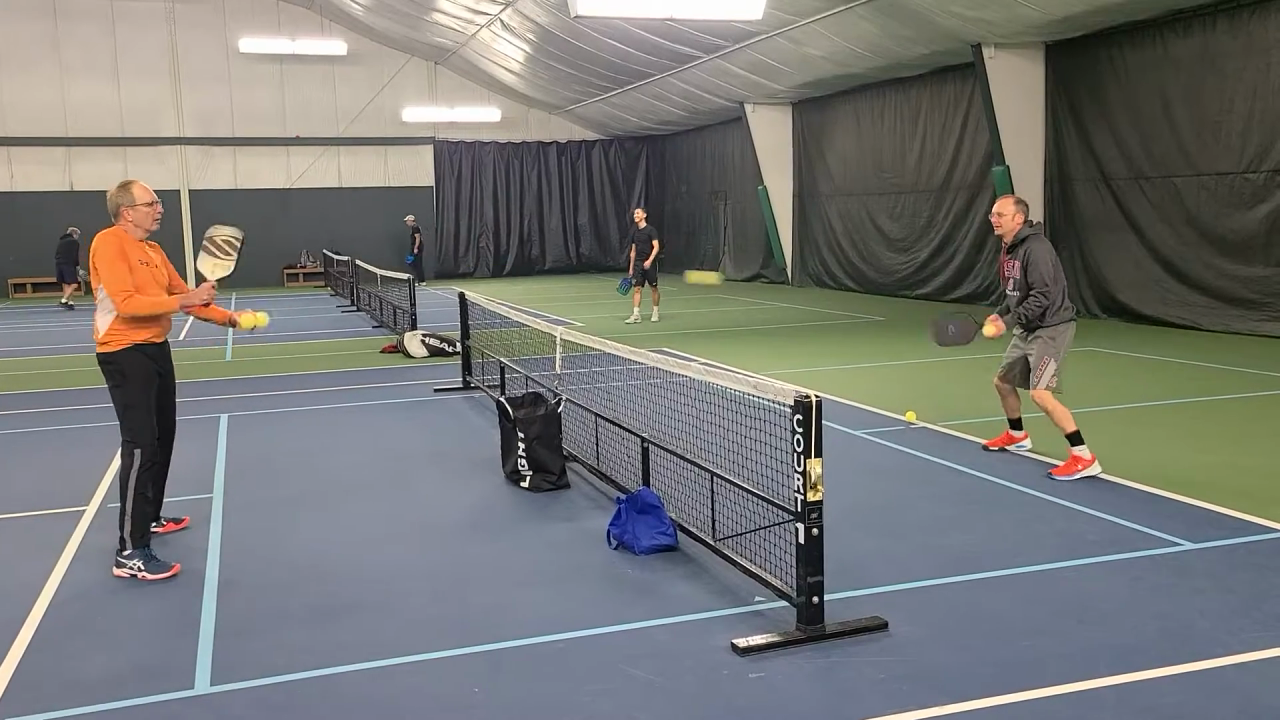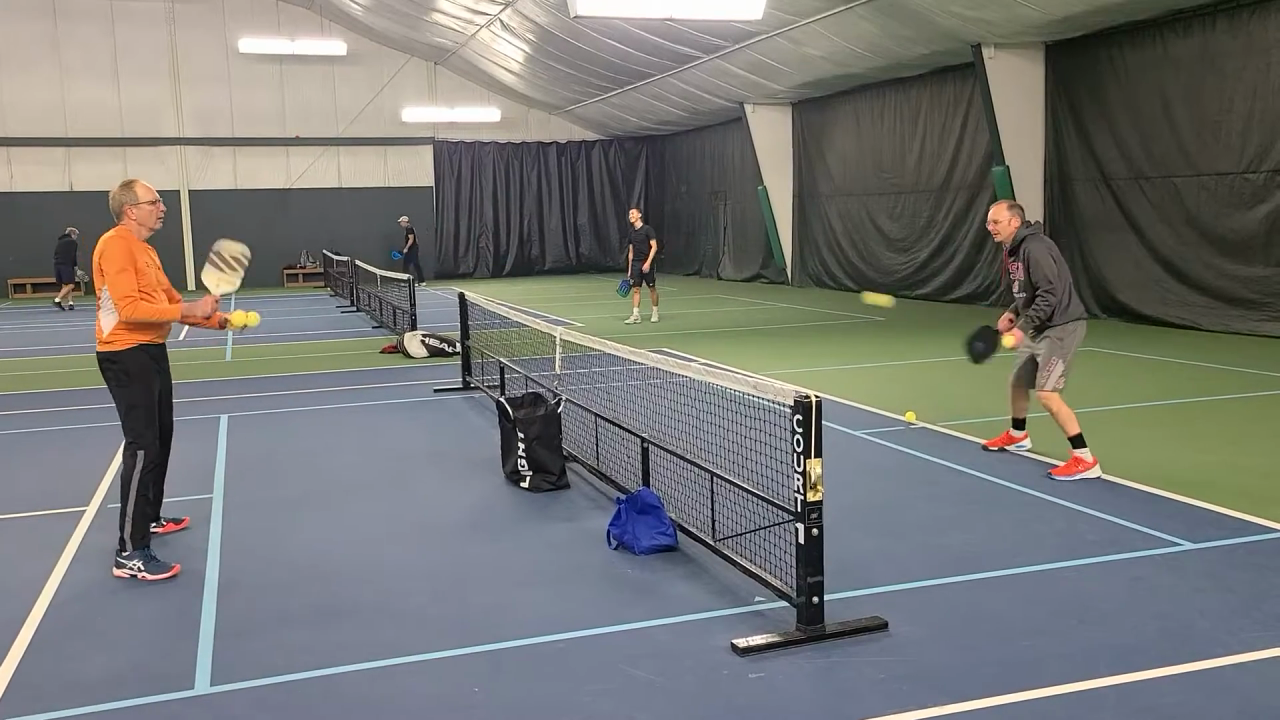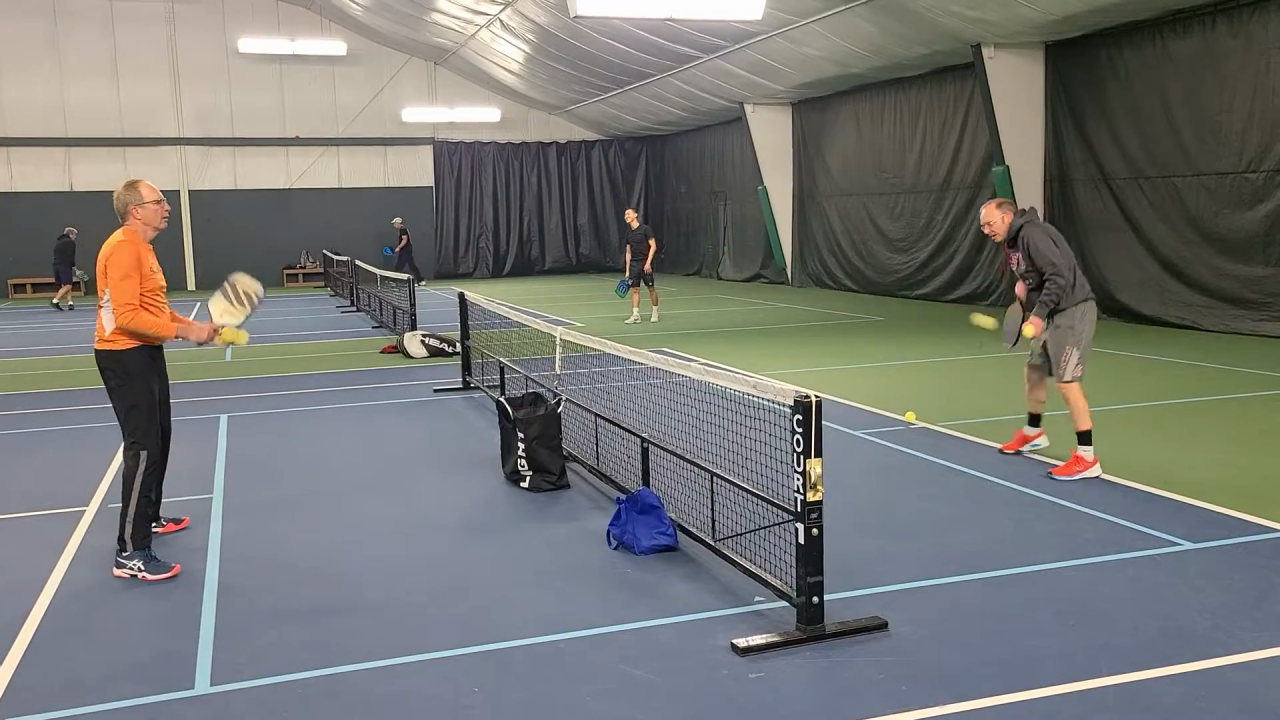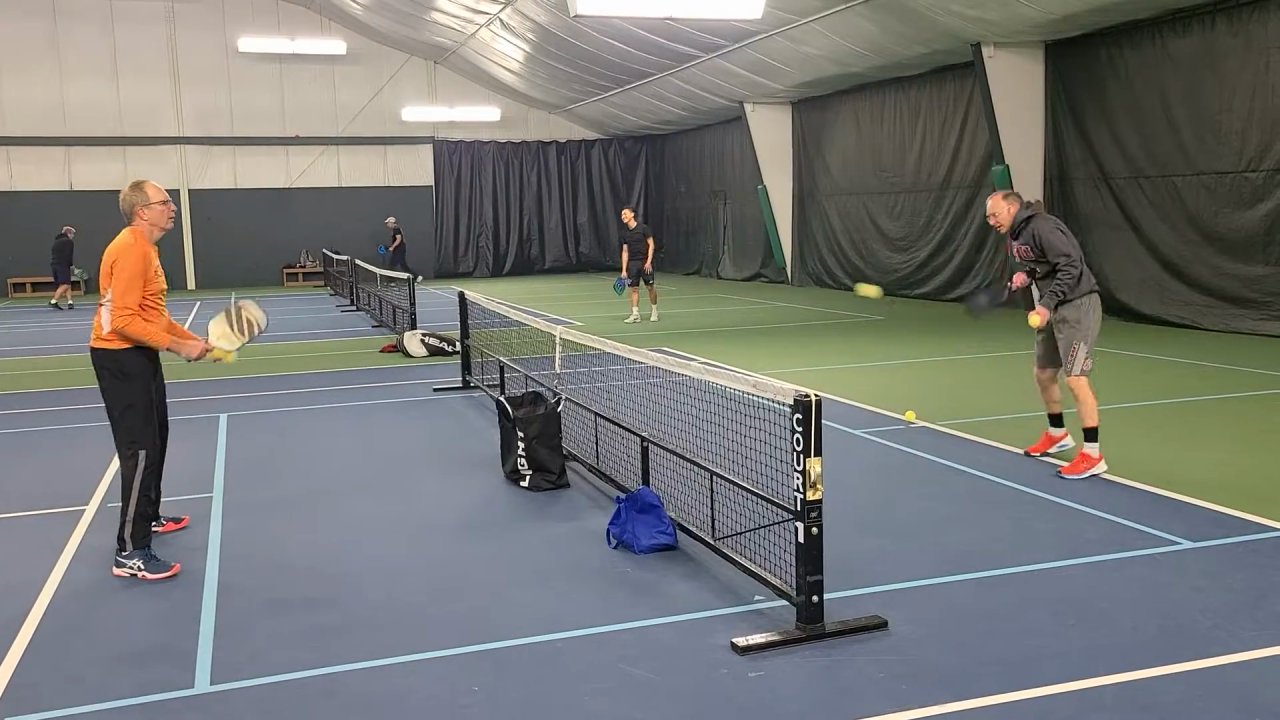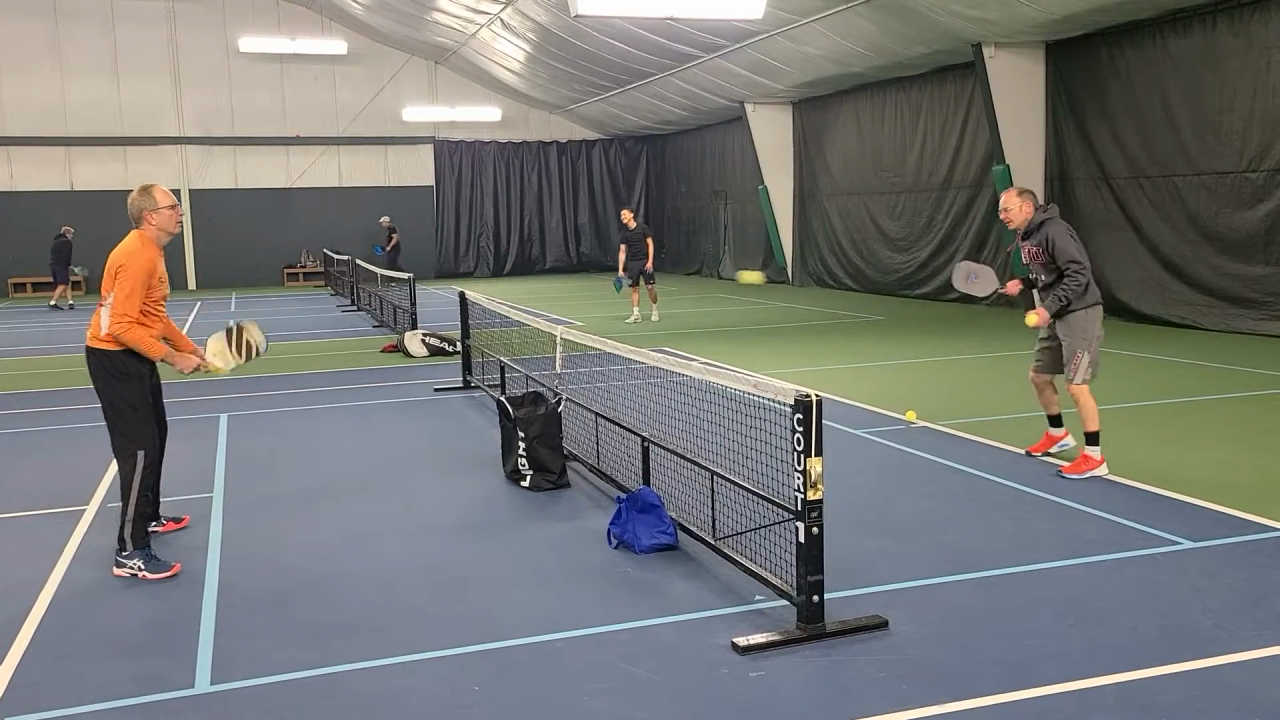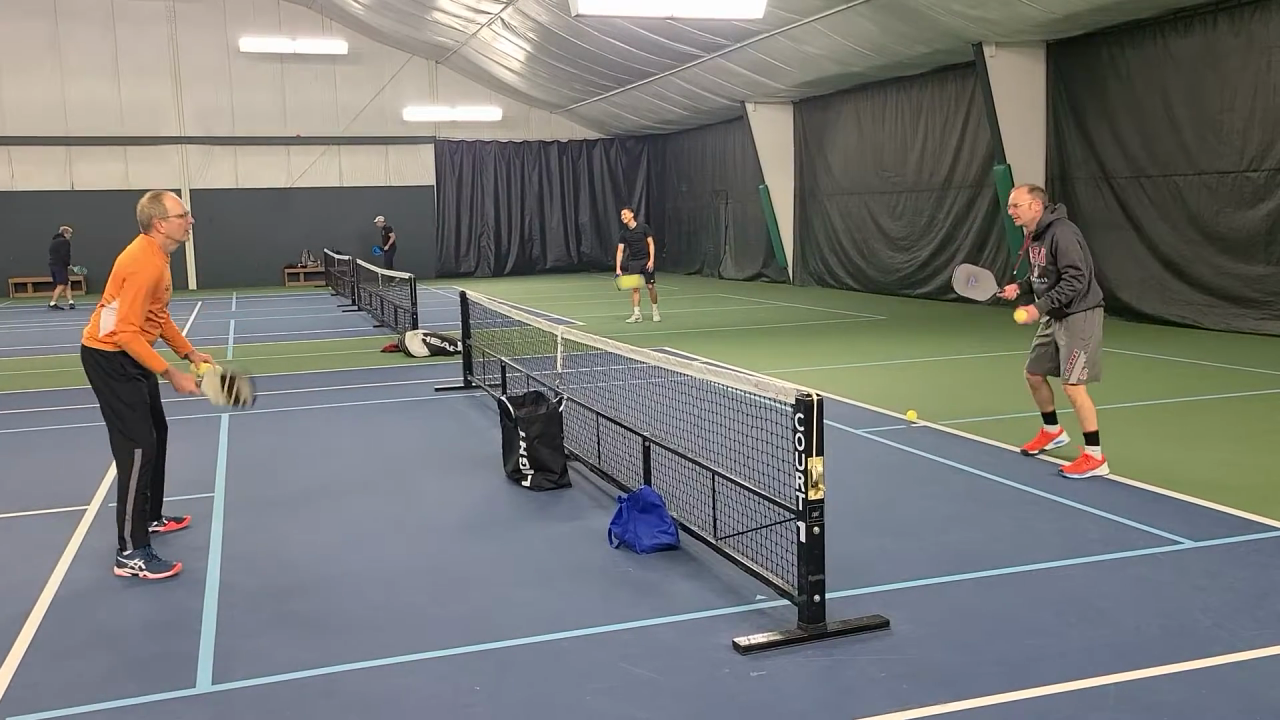
dt=0.1s
person 1, frame 1
left shoulder: (153, 249)
right shoulder: (109, 242)
left elbow: (180, 294)
right elbow: (128, 304)
left wrist: (229, 317)
right wrist: (186, 301)
left hip: (155, 350)
right hip: (124, 355)
left knee: (162, 438)
right knee: (141, 446)
left ankle: (149, 516)
right ankle: (131, 553)
person 1, frame 2
left shoulder: (146, 249)
right shoulder: (115, 244)
left elbow: (170, 302)
right elbow: (129, 308)
left wrist: (218, 319)
right wrist: (188, 310)
left hip: (153, 351)
right hip: (125, 356)
left knee: (160, 438)
right knee: (143, 446)
left ankle: (149, 516)
right ankle: (130, 553)
person 1, frame 3
left shoulder: (142, 247)
right shoulder: (125, 247)
left elbow: (156, 311)
right elbow: (128, 317)
left wrist: (199, 329)
right wrist: (186, 332)
left hip: (145, 353)
right hip: (124, 355)
left knee: (159, 438)
right knee: (143, 447)
left ankle: (149, 517)
right ankle: (130, 553)
person 1, frame 4
left shoulder: (145, 248)
right shoulder: (132, 249)
right elbow: (124, 320)
left wrist: (190, 338)
right wrist: (178, 346)
left hip: (139, 353)
right hip: (120, 355)
left knee: (156, 437)
right knee: (140, 447)
left ankle: (148, 516)
right ankle: (130, 552)
person 1, frame 5
left shoulder: (149, 249)
right shoulder: (139, 257)
right elbow: (123, 324)
left wrist: (189, 348)
right wrist: (172, 357)
left hip: (132, 353)
right hip: (114, 356)
left knee: (155, 435)
right knee: (139, 446)
left ankle: (148, 516)
right ankle: (130, 553)
person 1, frame 6
left shoulder: (155, 255)
right shoulder: (147, 264)
left elbow: (157, 316)
right elbow: (126, 333)
left wrist: (189, 350)
right wrist: (171, 373)
left hip: (129, 355)
right hip: (110, 356)
left knee: (155, 434)
right knee: (137, 446)
left ankle: (150, 516)
right ankle: (131, 552)
person 2, frame 1
left shoulder: (1035, 248)
right shoulder: (1010, 249)
left elbow: (1042, 296)
left wrist: (1007, 324)
right wrist: (999, 314)
left hip: (1053, 328)
right hip: (1029, 329)
left knee: (1040, 393)
right knee: (1003, 382)
left ankle: (1083, 457)
right ankle: (1016, 435)
person 2, frame 2
left shoulder: (1034, 247)
right shoulder: (1013, 250)
left elbow: (1050, 295)
left wrist: (1023, 328)
right wrist: (1012, 313)
left hip: (1062, 327)
right hip: (1040, 328)
left knee: (1047, 394)
right knee: (1018, 382)
left ankle: (1084, 459)
right ankle: (1017, 436)
person 2, frame 3
left shoulder: (1031, 235)
right shoulder: (1014, 241)
left elbow: (1060, 276)
left wrist: (1040, 314)
right wrist: (1025, 285)
left hip: (1074, 311)
right hip: (1054, 315)
left knee: (1068, 385)
right knee: (1034, 373)
left ankle: (1087, 457)
right ankle: (1032, 433)
person 2, frame 4
left shoulder: (1039, 226)
right shoulder: (1018, 233)
left elbow: (1070, 265)
left wrist: (1046, 303)
right wrist: (1024, 274)
left hip: (1078, 305)
right hip: (1058, 308)
left knee: (1076, 379)
right knee: (1043, 373)
left ankle: (1092, 454)
right ankle: (1057, 435)
person 2, frame 5
left shoulder: (1053, 230)
right shoulder: (1026, 236)
left elbow: (1076, 274)
left wrist: (1048, 307)
right wrist: (1022, 283)
left hip: (1080, 314)
right hip: (1057, 315)
left knee: (1077, 387)
right knee: (1039, 375)
left ankle: (1094, 458)
right ankle: (1058, 435)
person 2, frame 6
left shoulder: (1061, 232)
right shoulder: (1033, 235)
left elbow: (1075, 279)
left wrist: (1039, 307)
right wrist: (1021, 287)
left hip: (1080, 315)
right hip: (1055, 317)
left knee: (1073, 387)
right knee: (1034, 374)
left ankle: (1095, 457)
right ankle: (1052, 431)
